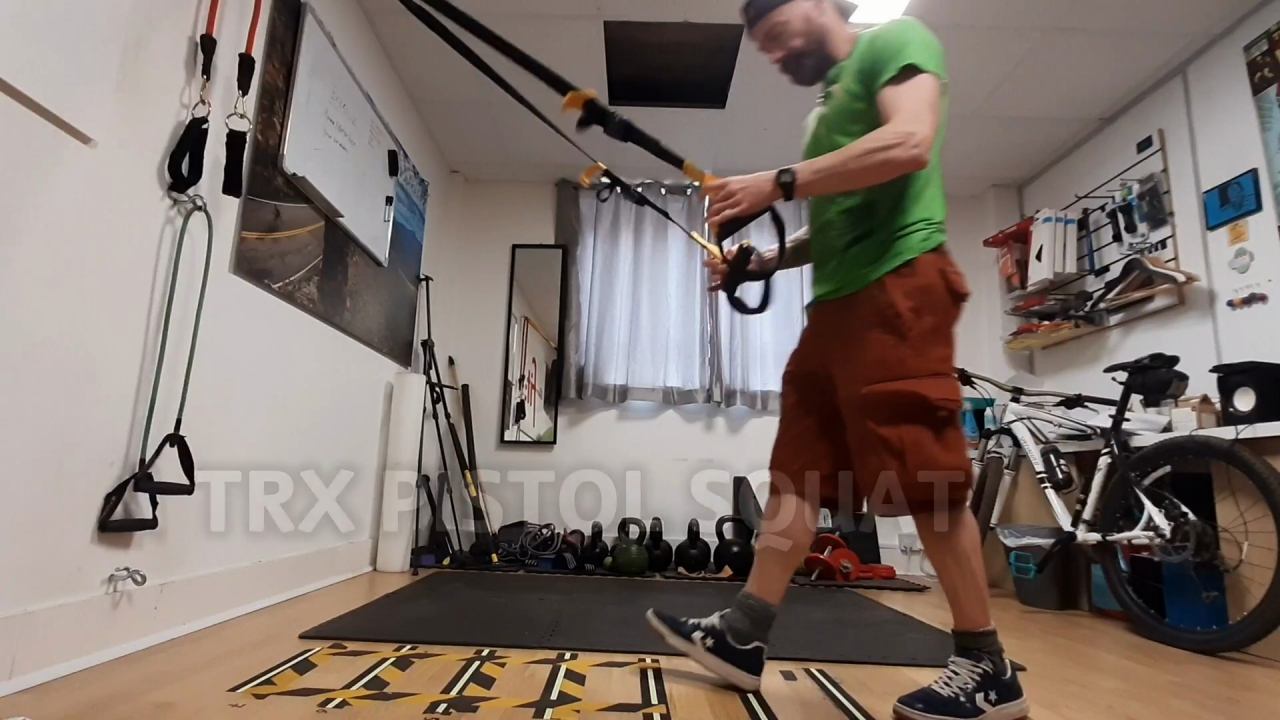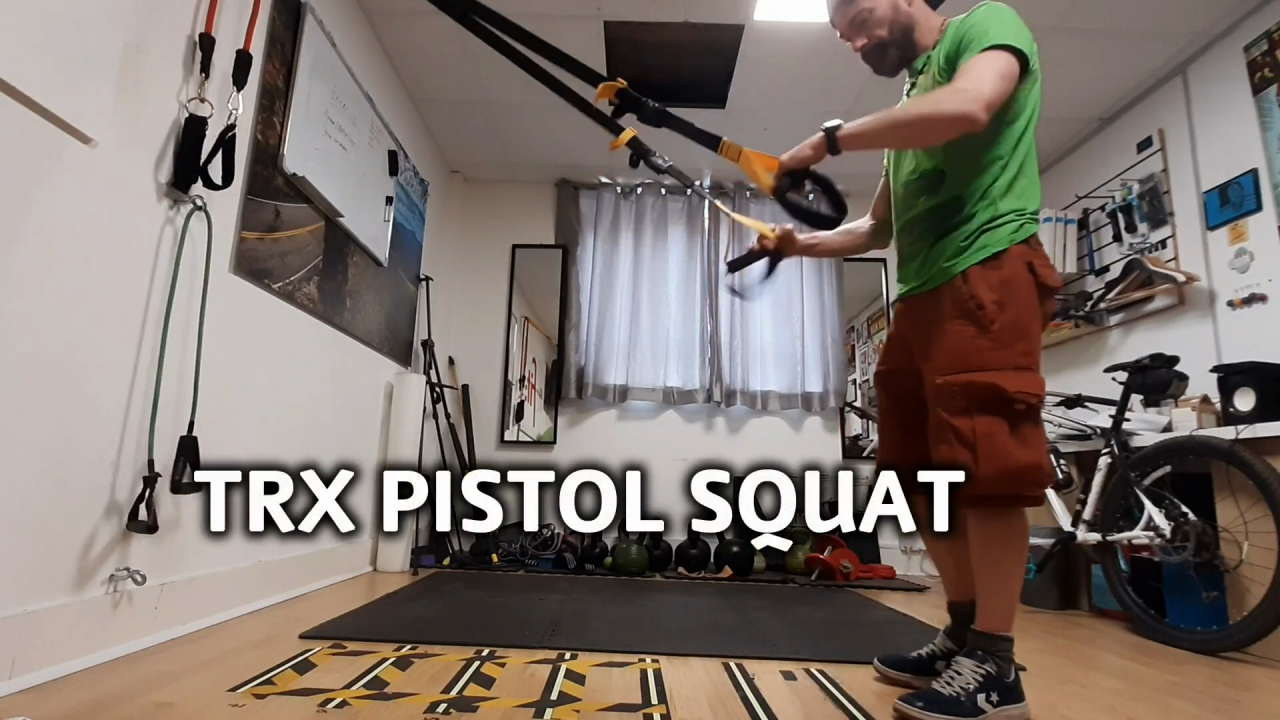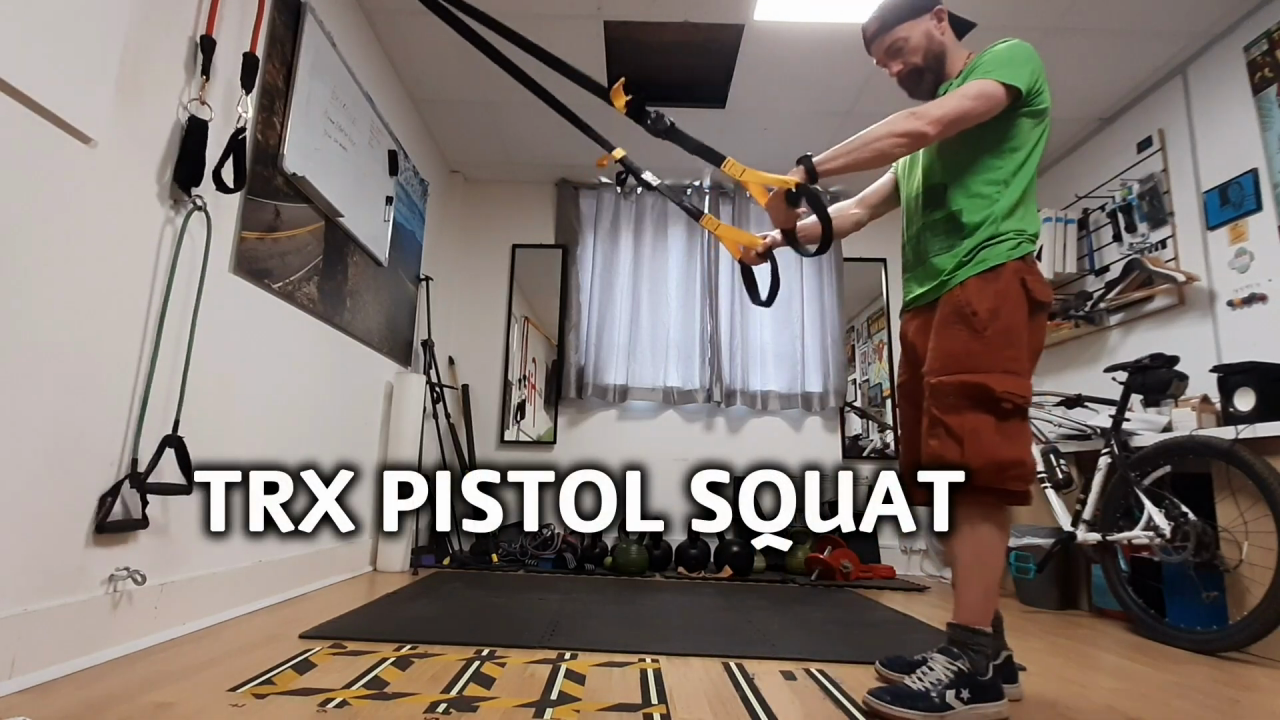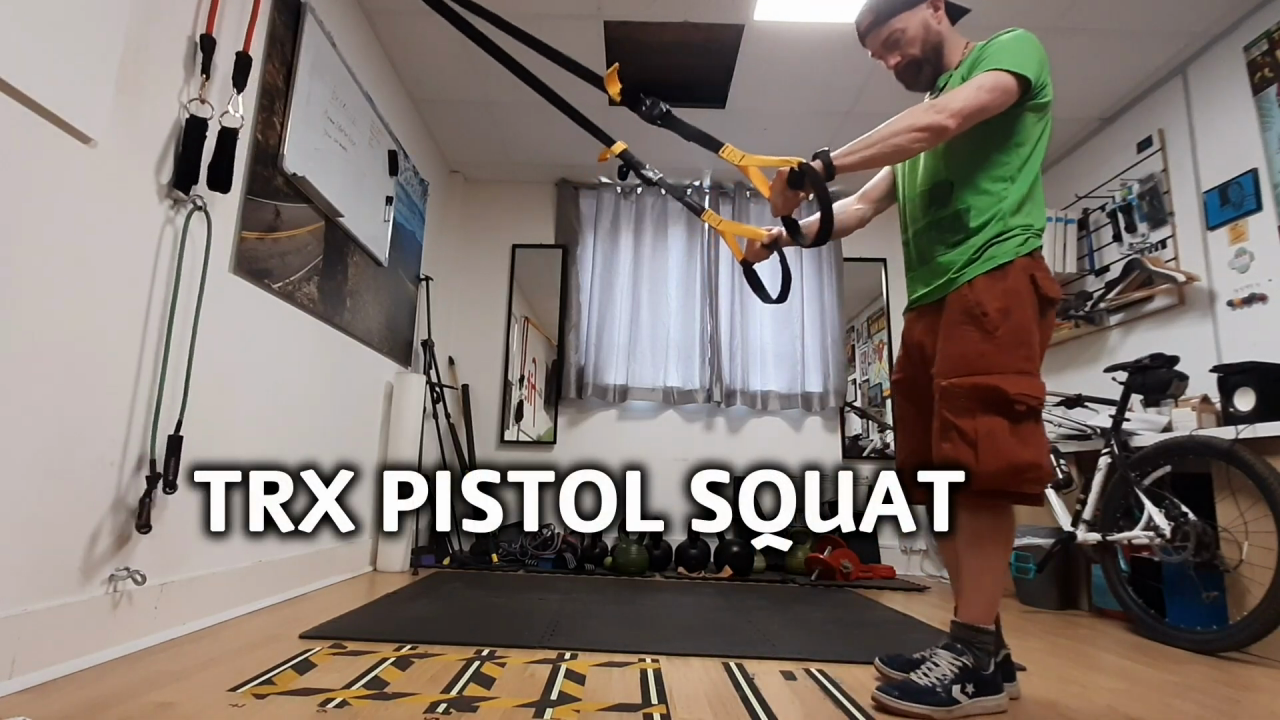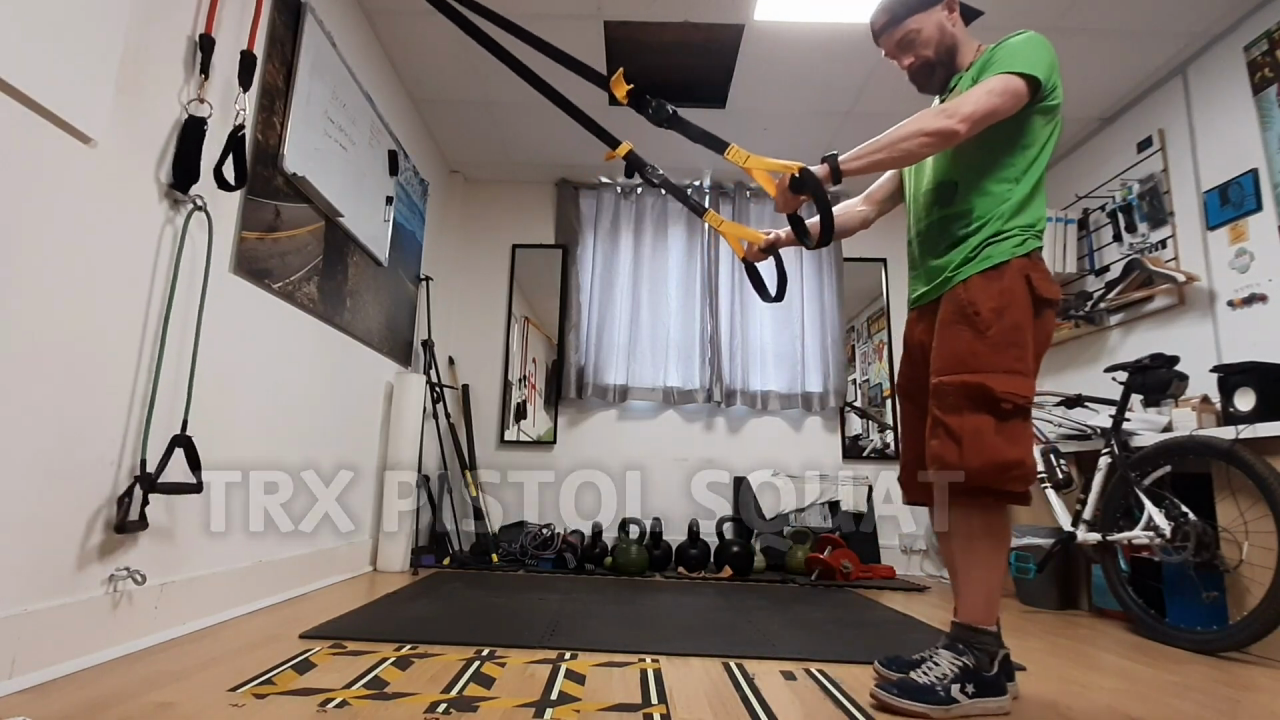
dt=0.7s
person 1, frame 1
right shoulder: (832, 99)
left elbow: (910, 144)
left wrist: (779, 183)
right wrist: (756, 260)
left hip: (897, 286)
right hip: (837, 302)
left knee: (924, 471)
right knee: (799, 472)
right ankle: (742, 634)
person 1, frame 2
right shoulder: (907, 124)
left elbow: (965, 108)
right elbow: (876, 229)
left wrist: (831, 138)
right wrist: (798, 240)
left hip: (986, 279)
right hip: (920, 296)
left knee: (985, 471)
right knee: (926, 474)
right ankle: (964, 639)
person 1, frame 3
left shoulder: (1012, 60)
right shoulder: (925, 146)
left elbow: (922, 127)
right elbow: (857, 210)
left wrist: (807, 169)
right wrist: (781, 238)
left hip: (987, 286)
right hip: (929, 304)
left knee: (972, 465)
right knee: (943, 475)
right ankle: (985, 648)
person 1, frame 4
right shoulder: (916, 131)
left elbow: (942, 120)
right elbow: (859, 207)
left wrist: (819, 165)
right wrist: (785, 235)
left hip: (993, 282)
right hip: (930, 301)
left knee: (981, 464)
right knee: (940, 471)
left ankle: (976, 660)
right ankle: (975, 643)
person 1, frame 5
right shoulder: (927, 124)
left elbow: (953, 125)
right elbow: (867, 208)
left wrist: (829, 167)
right wrist: (790, 236)
left hip: (995, 283)
right hip: (933, 302)
left knee: (971, 468)
right knee: (940, 477)
left ankle: (976, 662)
right ankle: (977, 645)
